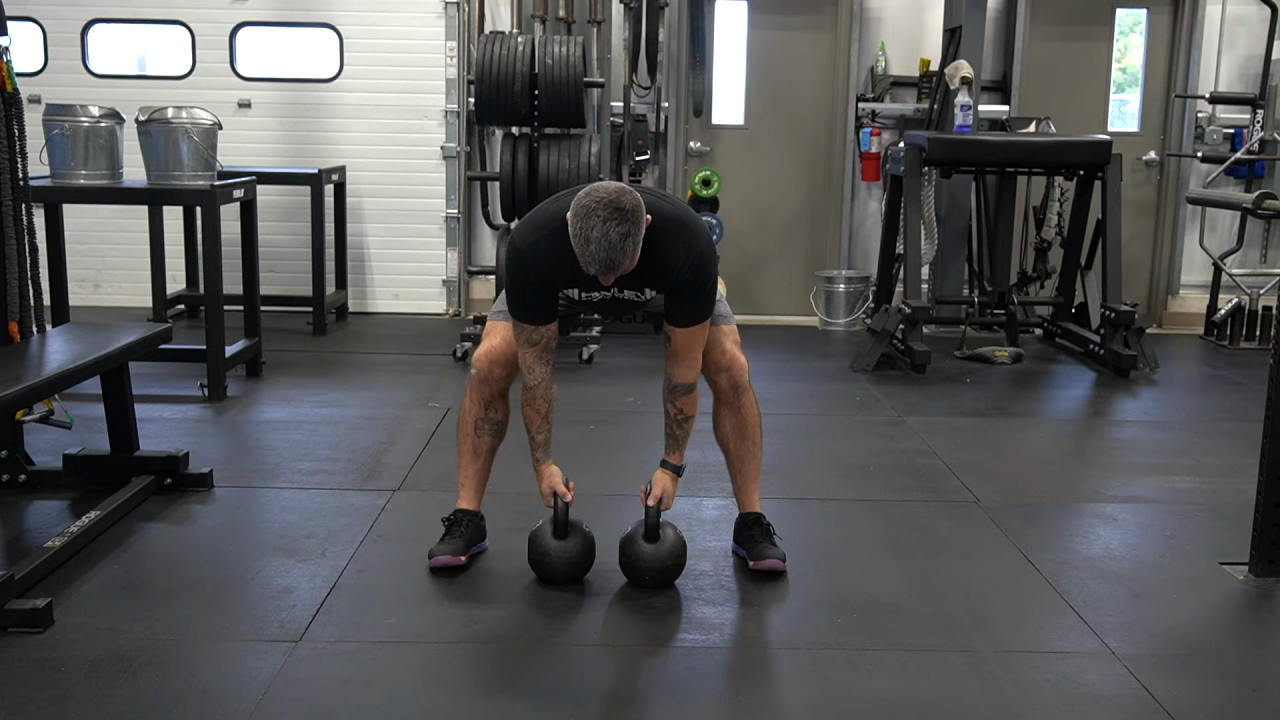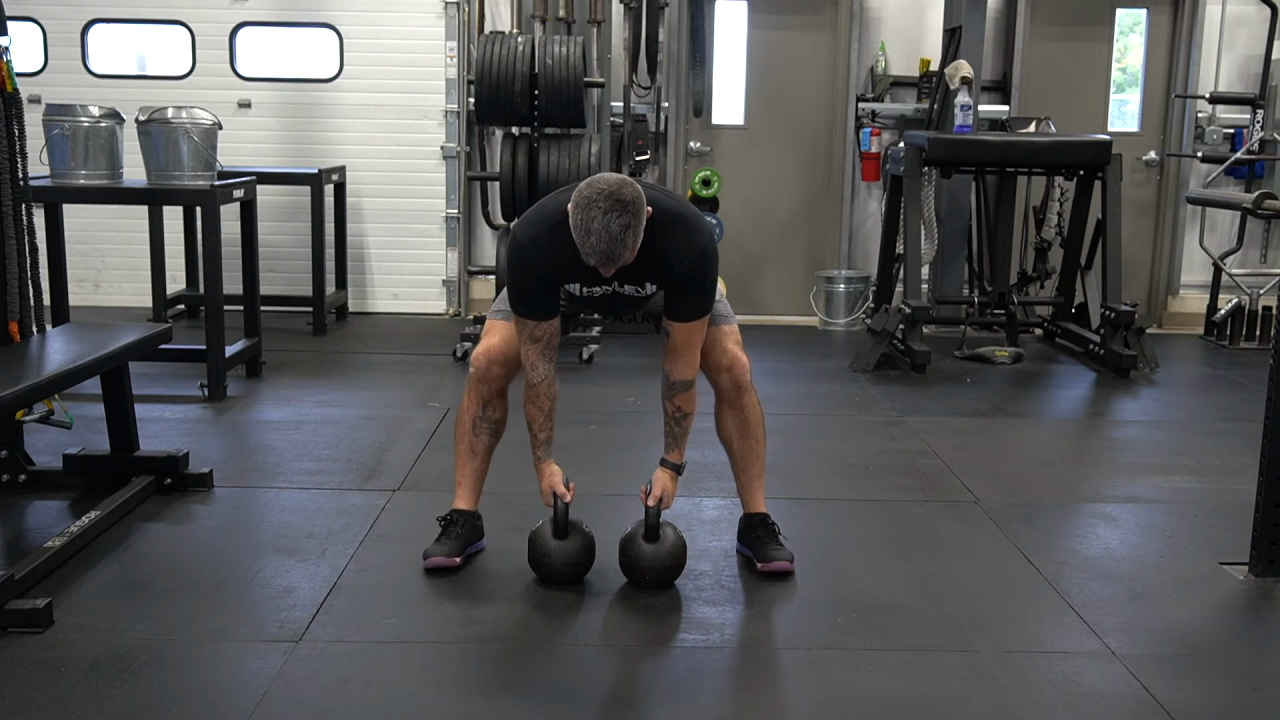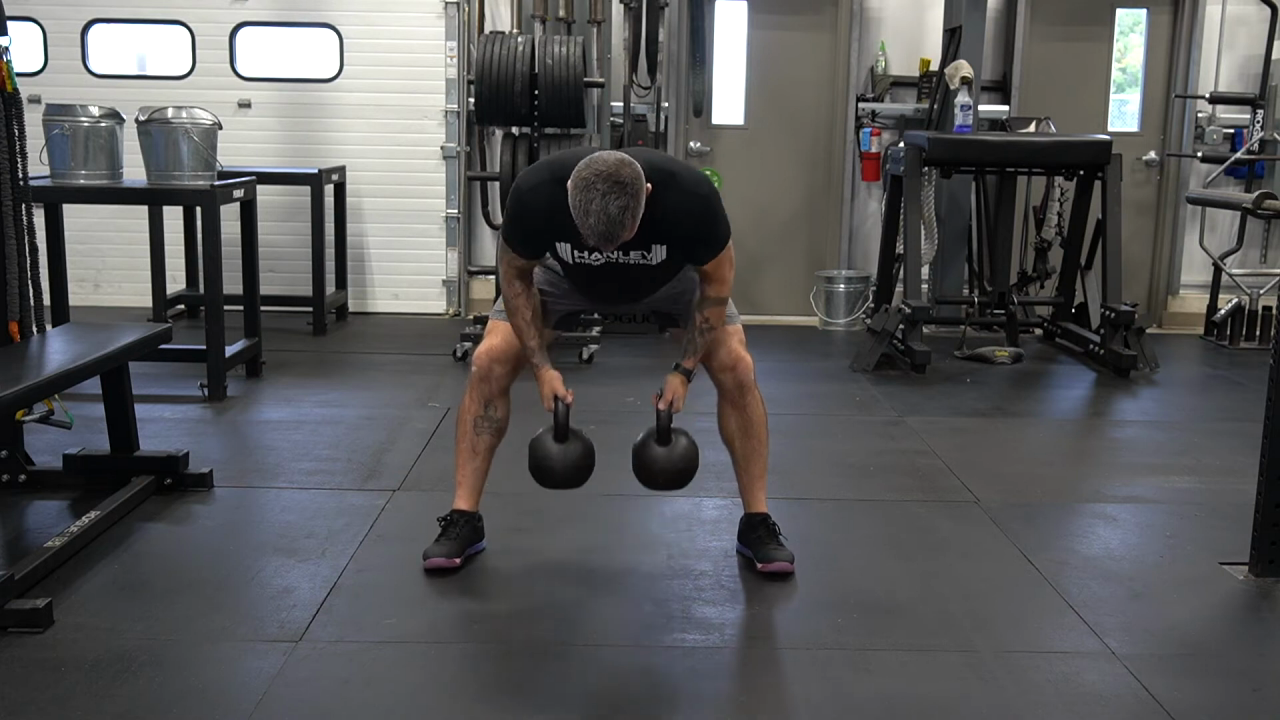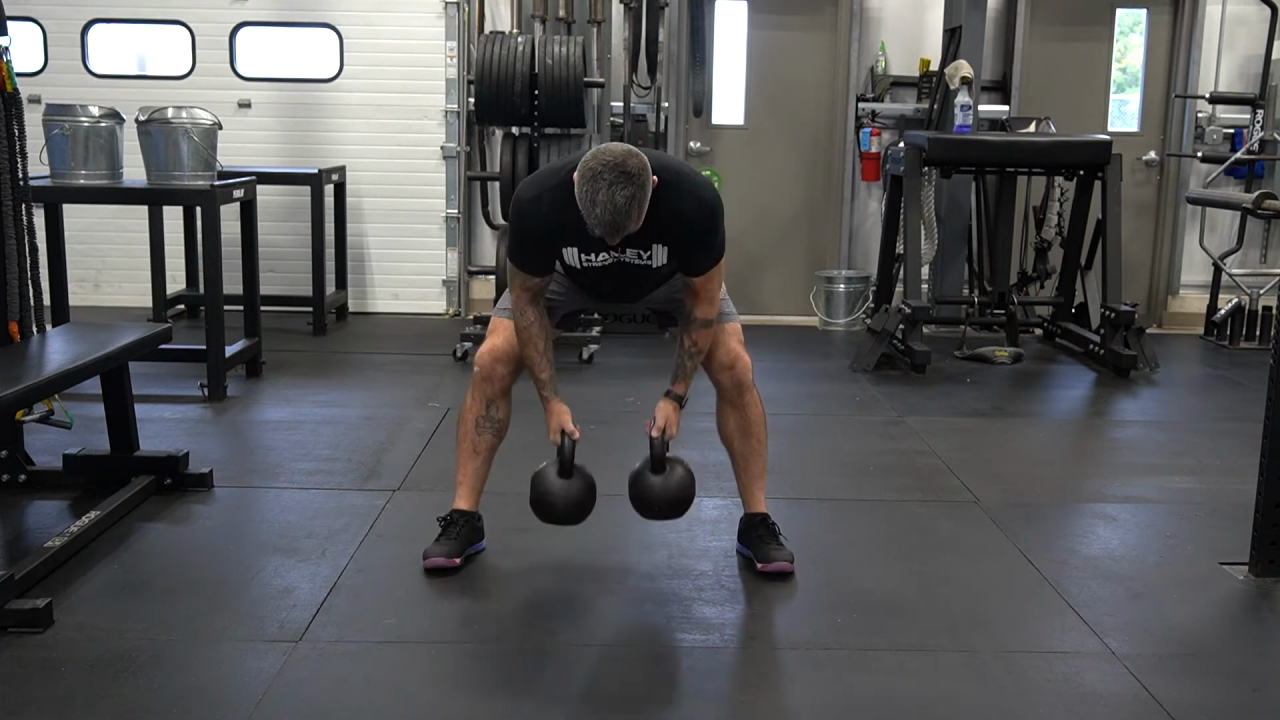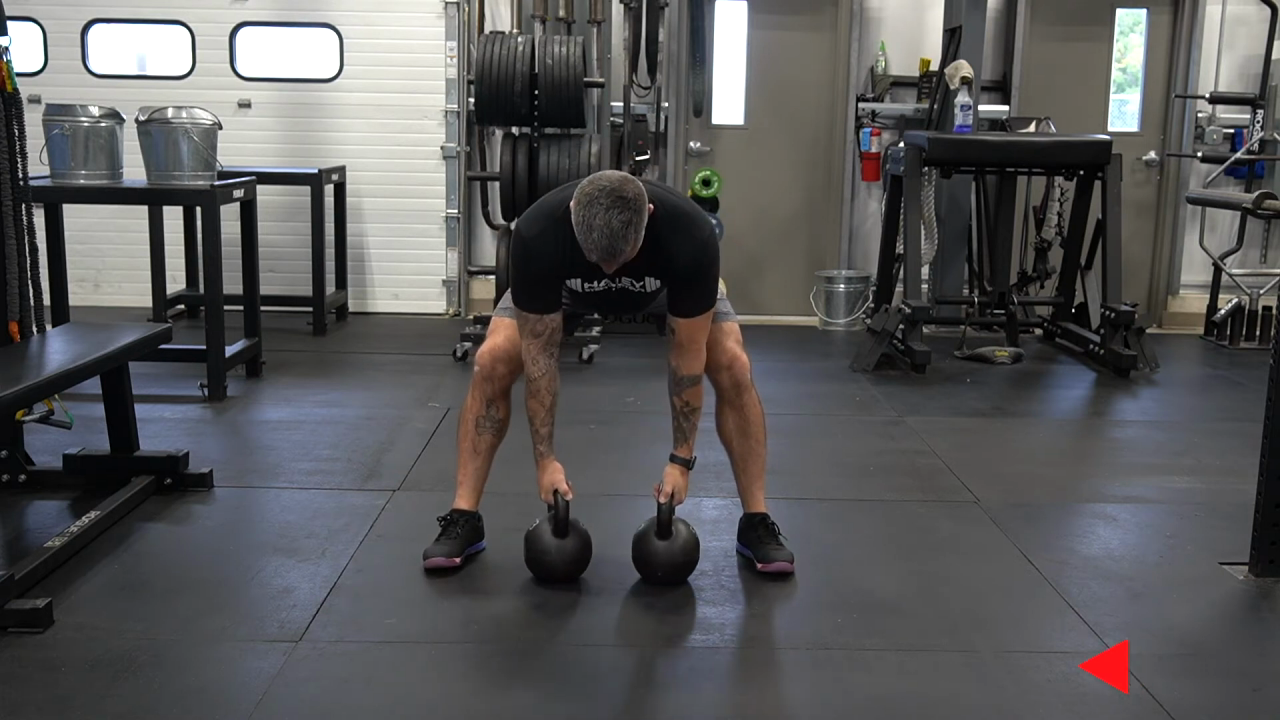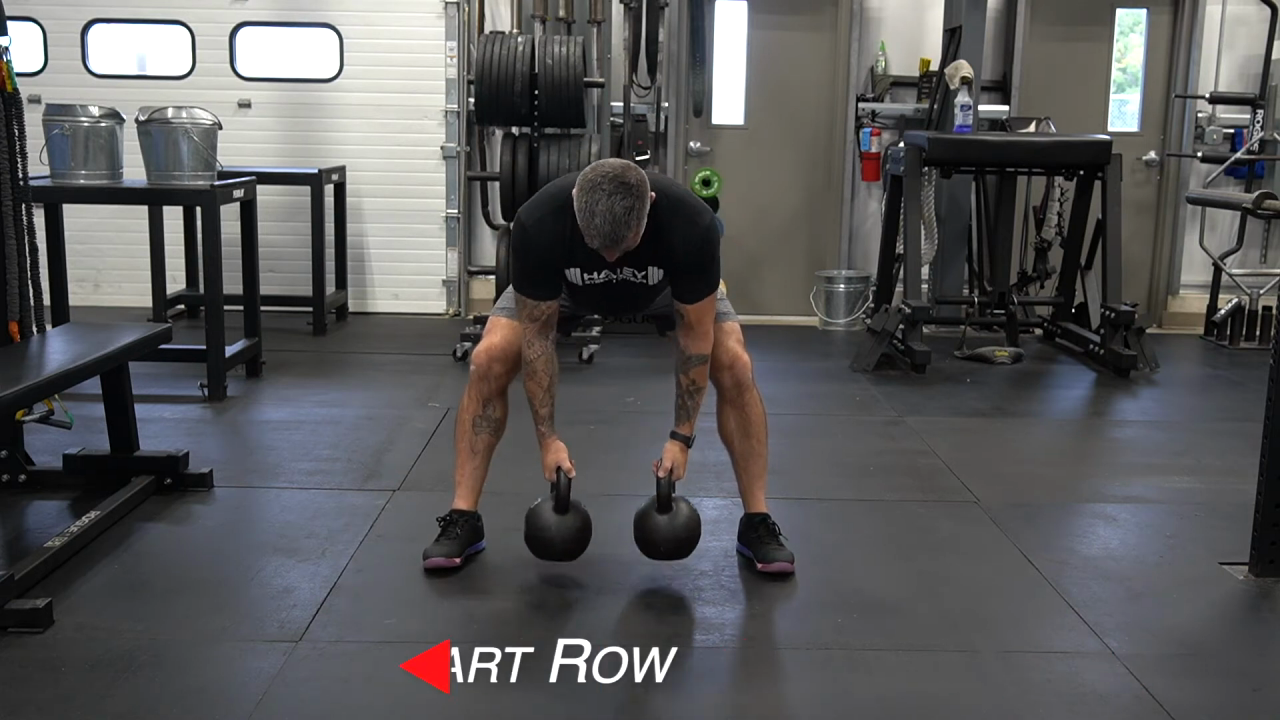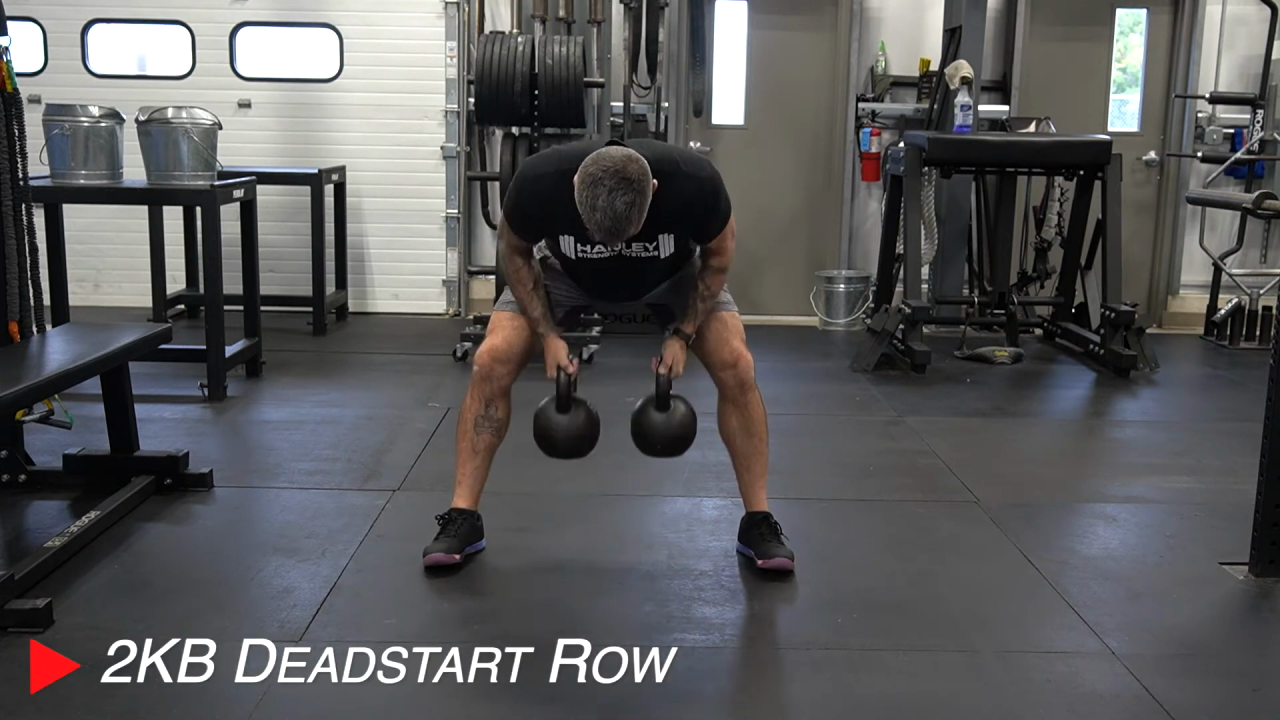
dt=0.7s
person 1, frame 1
left shoulder: (688, 245)
right shoulder: (533, 245)
left elbow: (684, 362)
right elbow: (536, 360)
left wrist: (671, 464)
right wrist: (542, 461)
left hip: (662, 277)
right hip: (561, 283)
left knee: (730, 369)
right knee: (489, 365)
left ankle: (752, 523)
right ankle: (466, 518)
person 1, frame 2
left shoulder: (690, 240)
right shoulder: (533, 240)
left elbow: (682, 359)
right elbow: (538, 358)
left wrist: (672, 463)
right wrist: (543, 460)
left hip: (663, 280)
right hip: (559, 281)
left knee: (733, 370)
right knee: (487, 365)
left ankle: (757, 523)
right ankle: (463, 519)
person 1, frame 3
left shoulder: (689, 195)
right shoulder: (536, 192)
left elbow: (717, 283)
right elbow: (516, 277)
left wrist: (684, 371)
right wrist: (541, 366)
left hip: (668, 275)
right hip: (564, 272)
left knee: (737, 370)
right knee: (490, 362)
left ankle: (758, 523)
right ankle: (463, 519)
person 1, frame 4
left shoulder: (693, 200)
right shoulder: (536, 200)
left elbow: (703, 301)
right elbow: (527, 300)
left wrist: (676, 395)
right wrist: (551, 401)
left hip: (669, 274)
right hip: (565, 273)
left knee: (734, 368)
right knee: (493, 362)
left ankle: (757, 523)
right ankle: (463, 519)
person 1, frame 5
left shoulder: (690, 235)
right shoulder: (537, 234)
left elbow: (688, 352)
right elbow: (539, 353)
left wrist: (681, 459)
right wrist: (545, 458)
left hip: (664, 281)
right hip: (566, 282)
left knee: (733, 368)
right knee: (492, 363)
left ankle: (757, 523)
right ankle: (463, 519)
person 1, frame 6
left shoulder: (690, 222)
right shoulder: (539, 222)
left elbow: (696, 335)
right elbow: (535, 335)
left wrist: (682, 438)
right wrist: (548, 437)
left hip: (668, 282)
right hip: (564, 282)
left knee: (734, 368)
right knee: (488, 362)
left ankle: (757, 523)
right ankle: (463, 519)
person 1, frame 7
left shoulder: (692, 181)
right shoulder: (541, 180)
left elbow: (719, 255)
right elbow: (513, 251)
left wrist: (684, 334)
right wrist: (547, 333)
left hip: (669, 271)
right hip: (565, 268)
left knee: (736, 366)
right knee: (491, 362)
left ankle: (758, 522)
right ankle: (462, 518)
